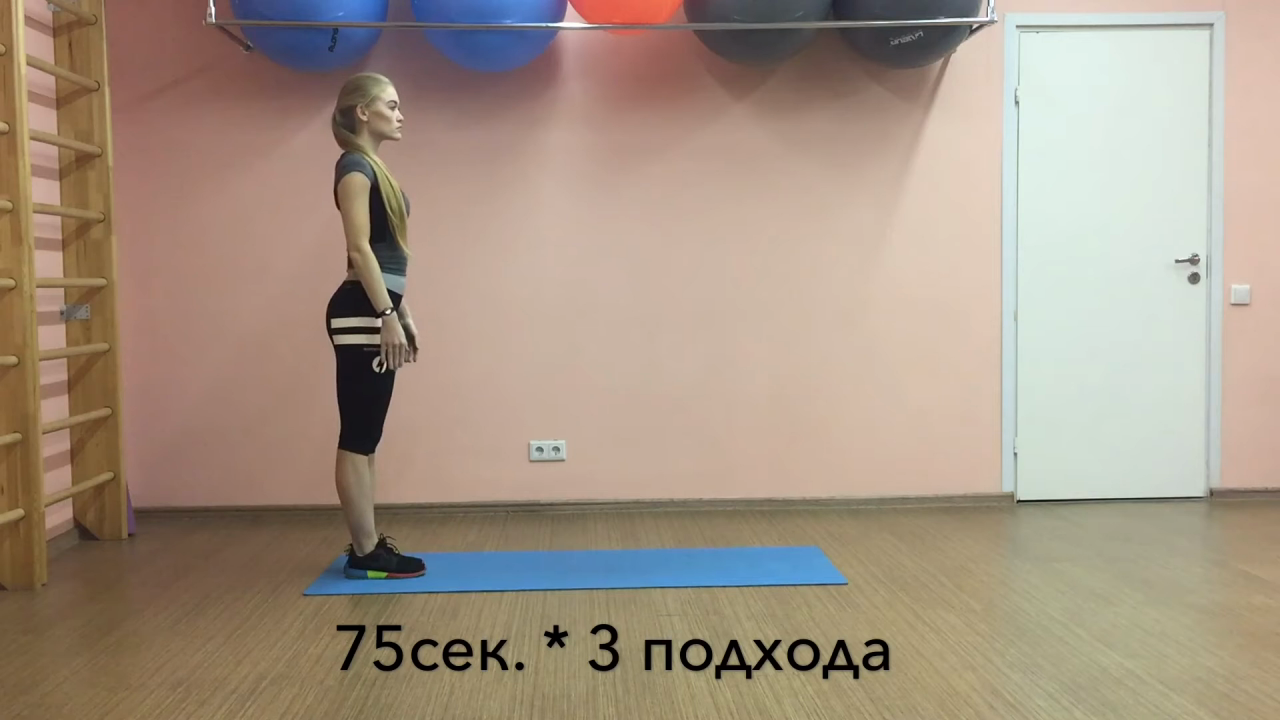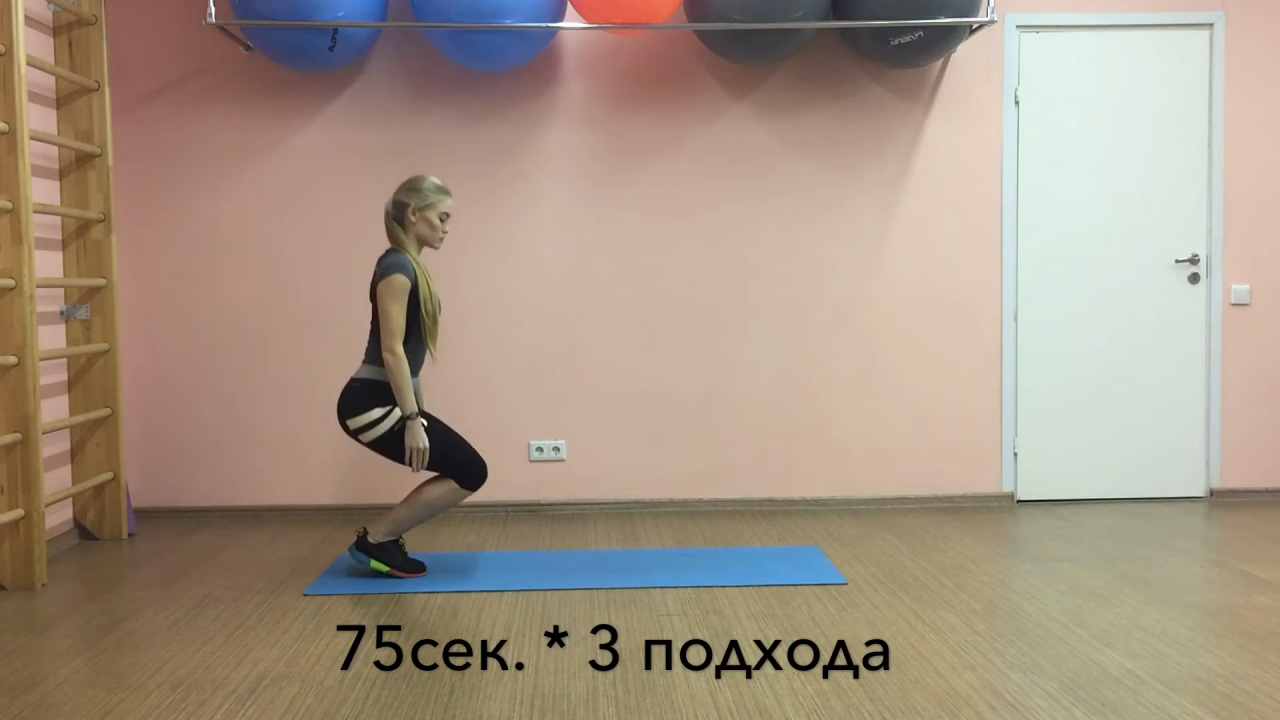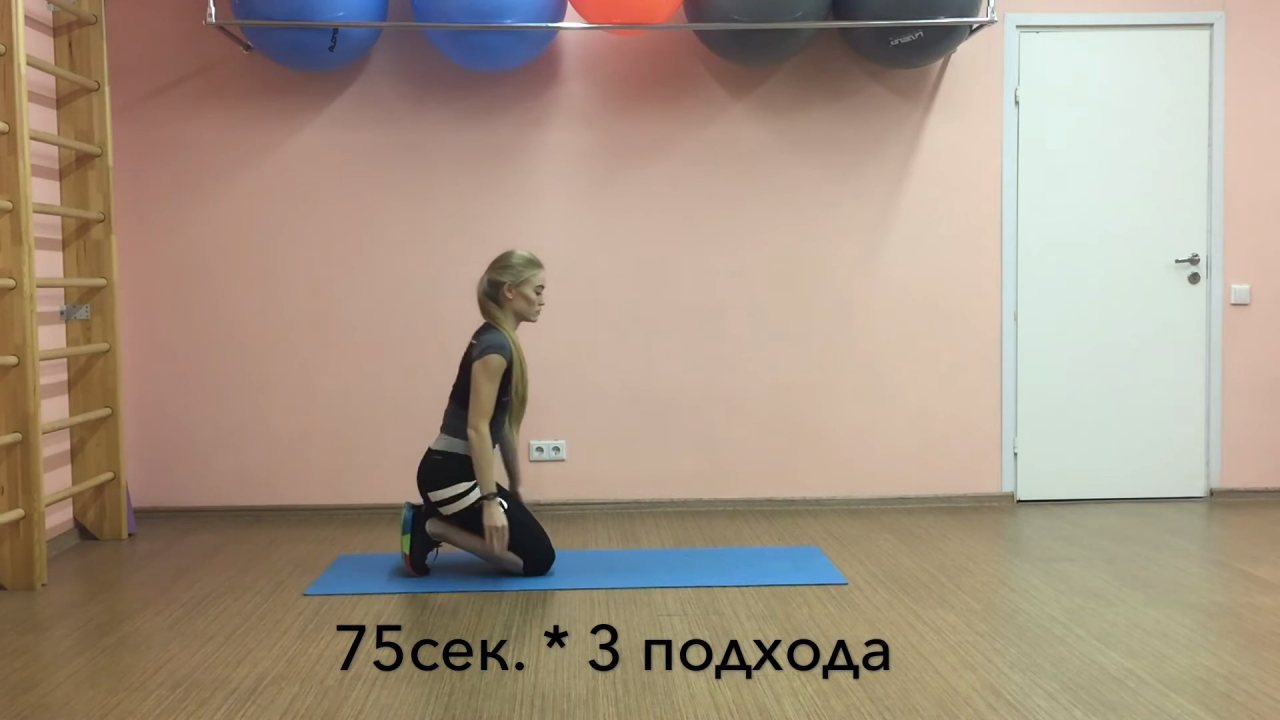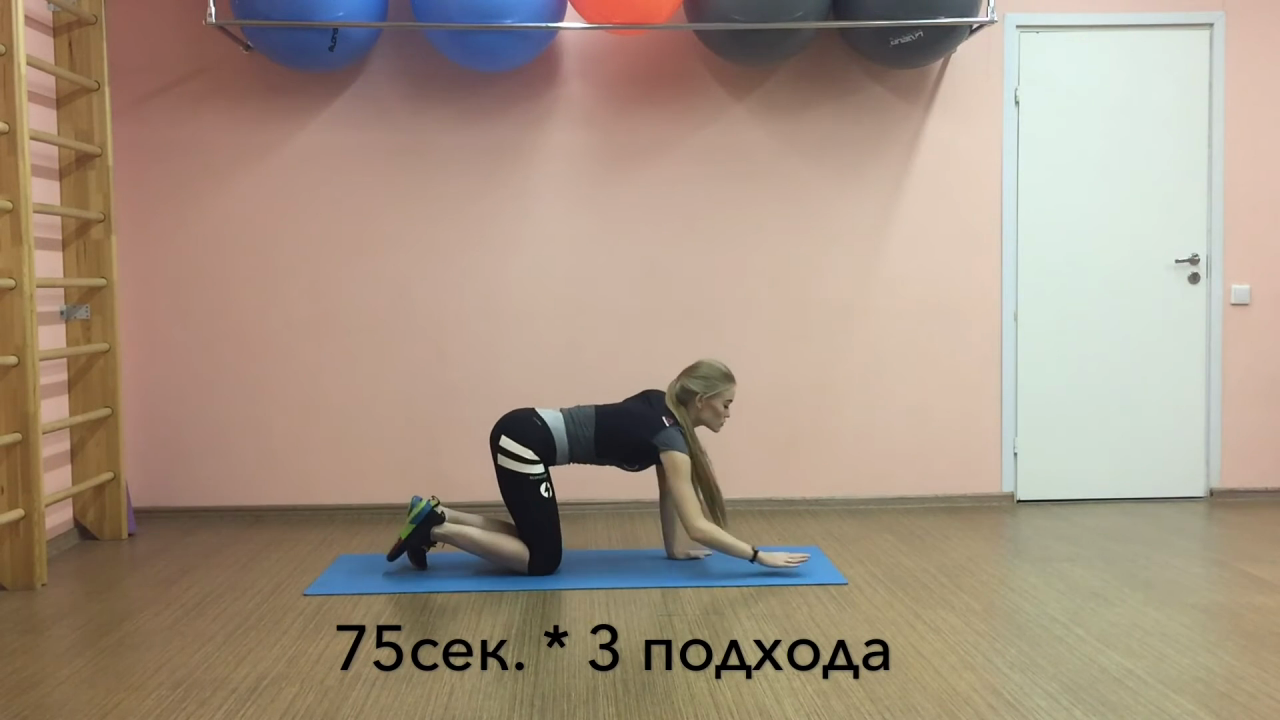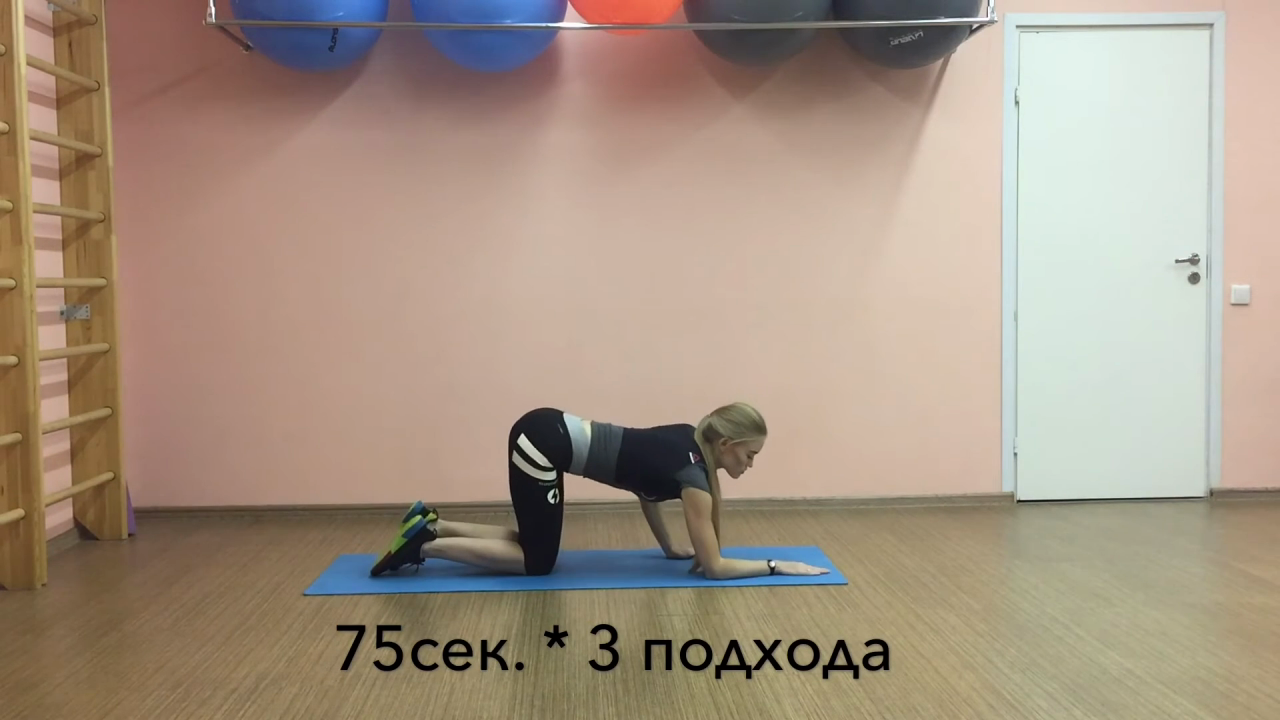
dt=1s
person 1, frame 1
left shoulder: (372, 167)
right shoulder: (355, 167)
right elbow: (360, 250)
left wrist: (404, 315)
right wrist: (388, 317)
left hip: (376, 311)
right hip: (361, 314)
left knee: (366, 437)
right knee: (357, 438)
left ankle: (369, 546)
right ankle: (365, 554)
person 1, frame 2
left shoulder: (408, 264)
right shoulder: (397, 267)
right elbow: (391, 351)
left wrist: (416, 412)
right wrist: (413, 421)
left hip: (382, 399)
right hip: (371, 401)
left knee: (463, 470)
right knee: (470, 472)
left ankle: (382, 538)
right ankle: (375, 540)
person 1, frame 3
left shoulder: (499, 340)
right shoulder: (495, 345)
left elbow: (503, 423)
right elbow: (477, 428)
left wrist: (515, 485)
right wrist: (491, 502)
left hip: (462, 470)
right hip: (449, 474)
right knee: (538, 558)
left ankle: (432, 522)
right ankle: (431, 527)
person 1, frame 4
left shoulder: (664, 407)
right shoulder: (670, 438)
left elbow: (666, 485)
right elbow: (697, 527)
left wrist: (673, 548)
right wrist: (760, 555)
left hip: (521, 433)
right hip: (524, 441)
left knee: (536, 543)
right knee: (543, 561)
left ankle: (439, 515)
right ankle: (437, 528)
person 1, frame 5
left shoulder: (689, 437)
right shoulder: (694, 473)
left elbow: (646, 486)
right elbow: (714, 567)
left wrist: (669, 548)
right wrist: (777, 566)
left hip: (543, 430)
right hip: (543, 444)
left knee: (534, 544)
right knee: (537, 561)
left ankle: (431, 525)
right ankle: (425, 543)
